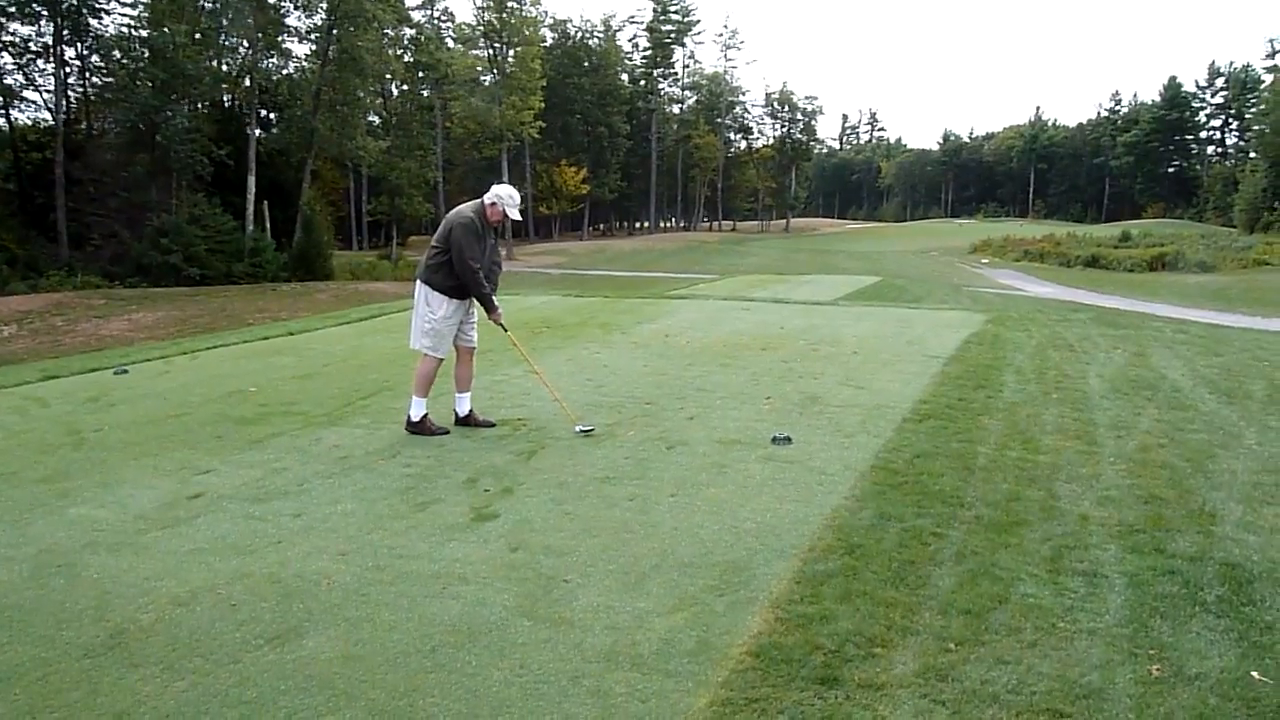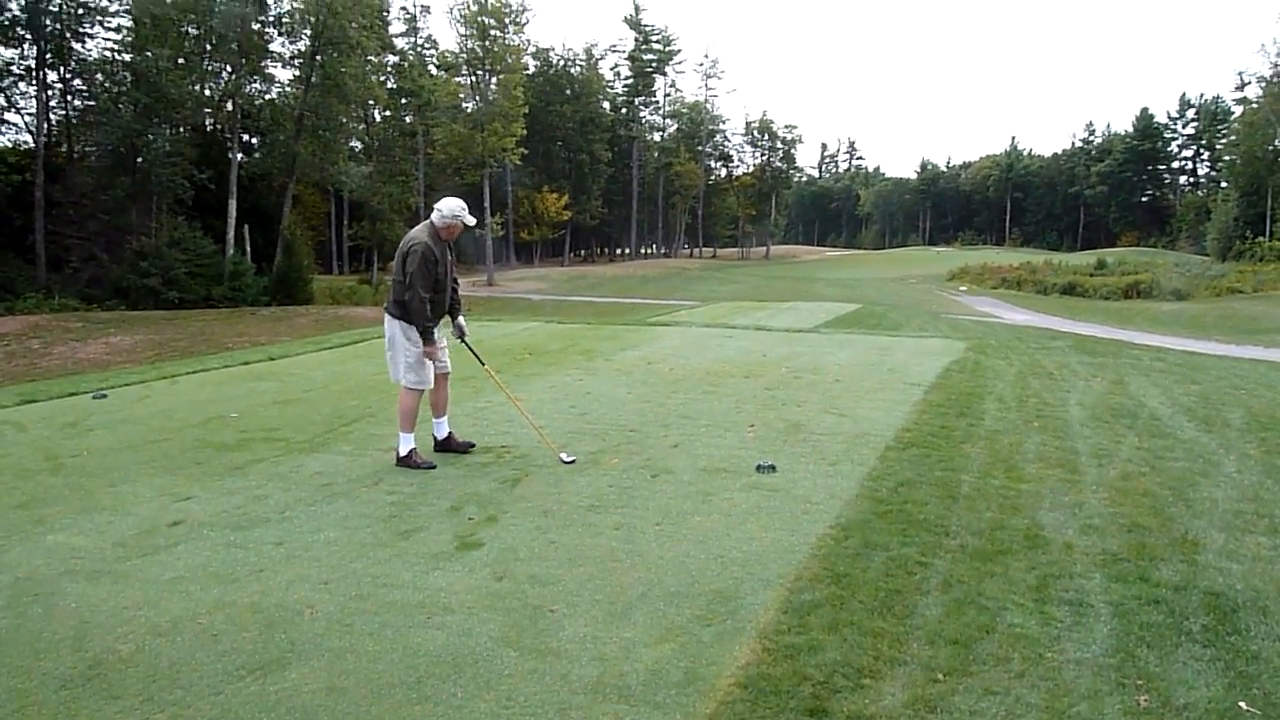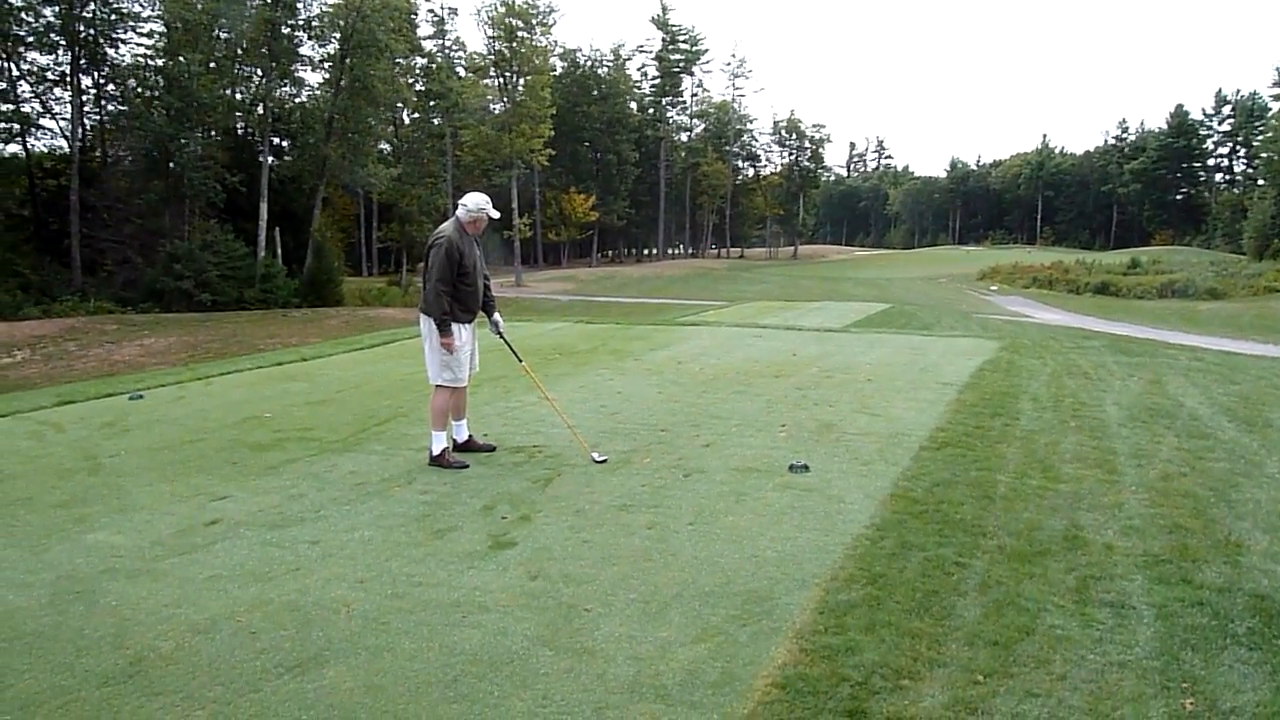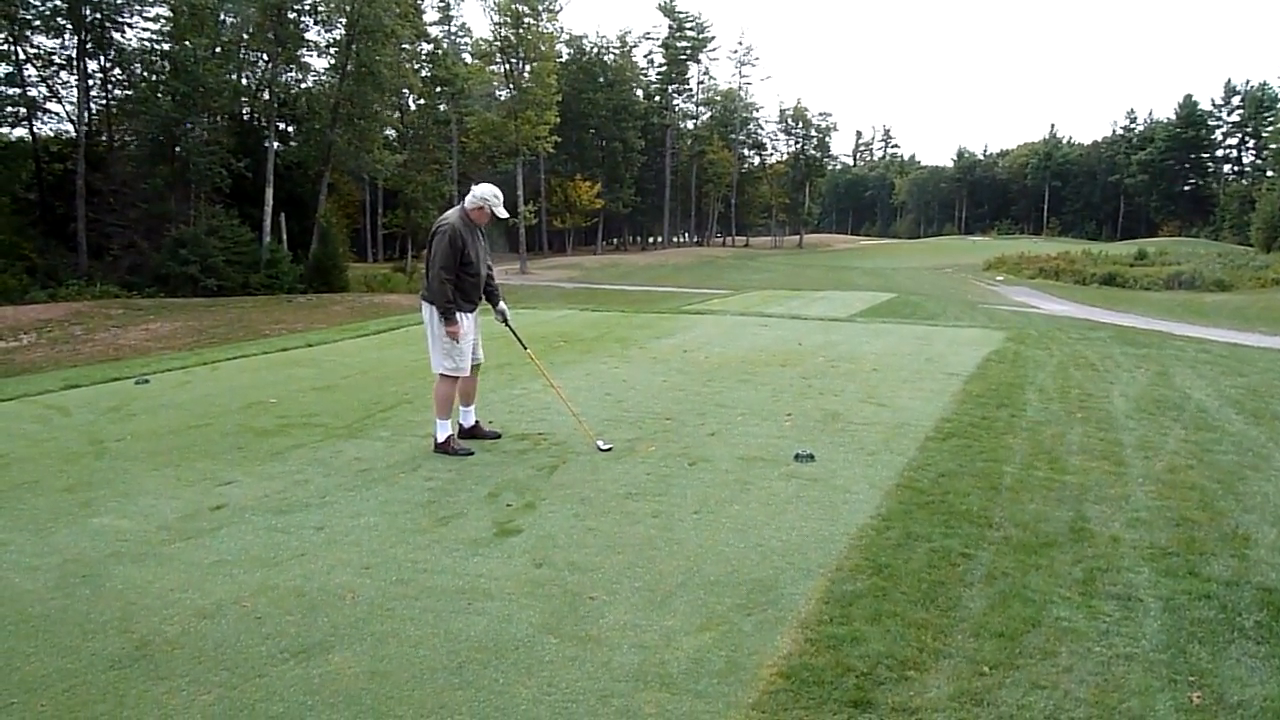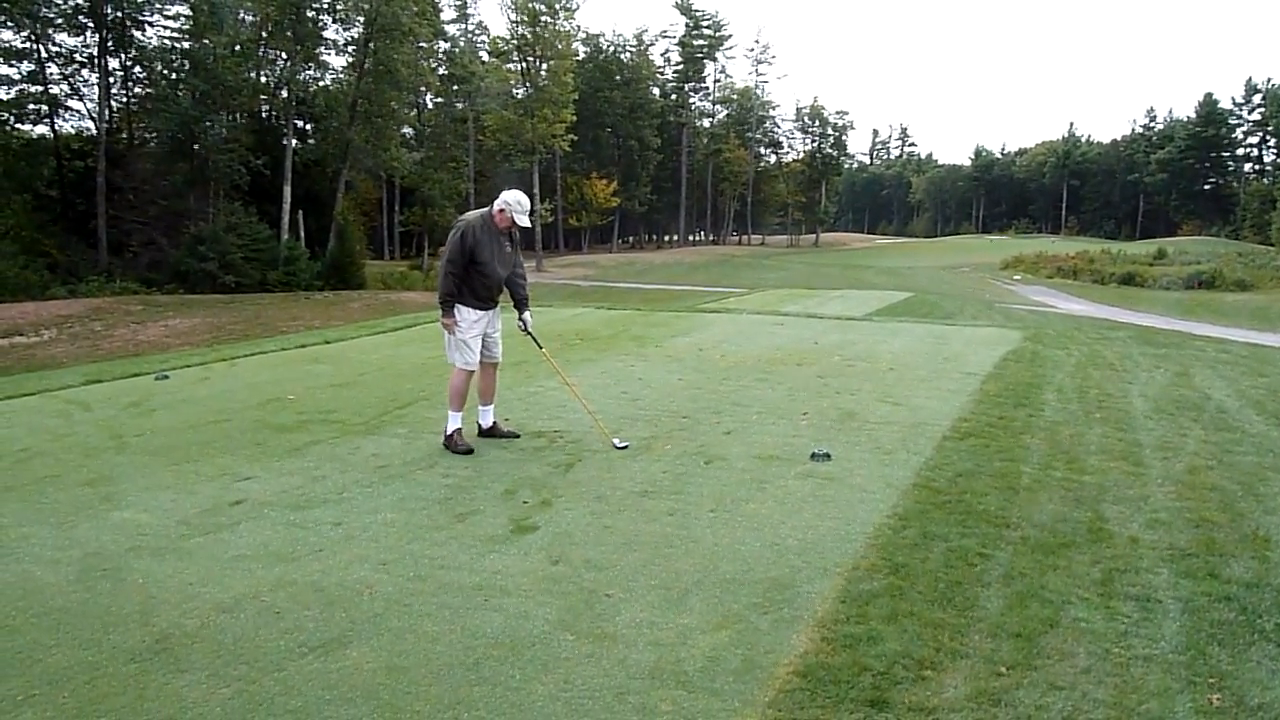
dt=0.7s
person 1, frame 1
left shoulder: (489, 222)
right shoulder: (465, 221)
left elbow: (493, 262)
right elbow: (469, 269)
left wrist: (491, 296)
right wrist: (489, 305)
left hip: (462, 295)
right hip: (438, 292)
left knee: (467, 350)
right knee: (434, 353)
left ankle: (463, 412)
right ankle: (416, 417)
person 1, frame 2
left shoulder: (441, 240)
right shoulder: (421, 246)
left elbow: (449, 281)
right elbow: (416, 296)
left wrist: (456, 314)
right wrist: (428, 338)
left hip: (428, 322)
right hip: (409, 323)
left knee: (440, 375)
right knee: (414, 384)
left ankle: (442, 436)
right ankle: (405, 451)
person 1, frame 3
left shoulder: (469, 237)
right shoulder: (446, 240)
left elbow: (482, 278)
right elbow: (437, 289)
left wrist: (491, 310)
right wrist: (444, 330)
left hip: (464, 320)
right hip: (447, 323)
left knee: (461, 379)
right knee: (446, 382)
left ankle: (461, 437)
right ankle: (438, 449)
person 1, frame 4
left shoulder: (475, 227)
right shoulder: (450, 228)
left elbow: (485, 267)
right elbow: (440, 277)
left wrist: (496, 299)
right wrist: (448, 318)
left hip: (467, 309)
right hip: (448, 312)
left knee: (471, 366)
right knee: (450, 372)
left ankle: (468, 423)
right ankle: (443, 436)
person 1, frame 5
left shoulder: (510, 233)
right shoulder: (468, 227)
left elbow: (516, 272)
right elbow: (449, 270)
left wrist: (523, 307)
right wrist: (447, 310)
left hip: (490, 308)
right hip: (464, 308)
left knee: (491, 364)
right knee: (465, 367)
left ankle: (487, 423)
right ankle: (453, 429)
